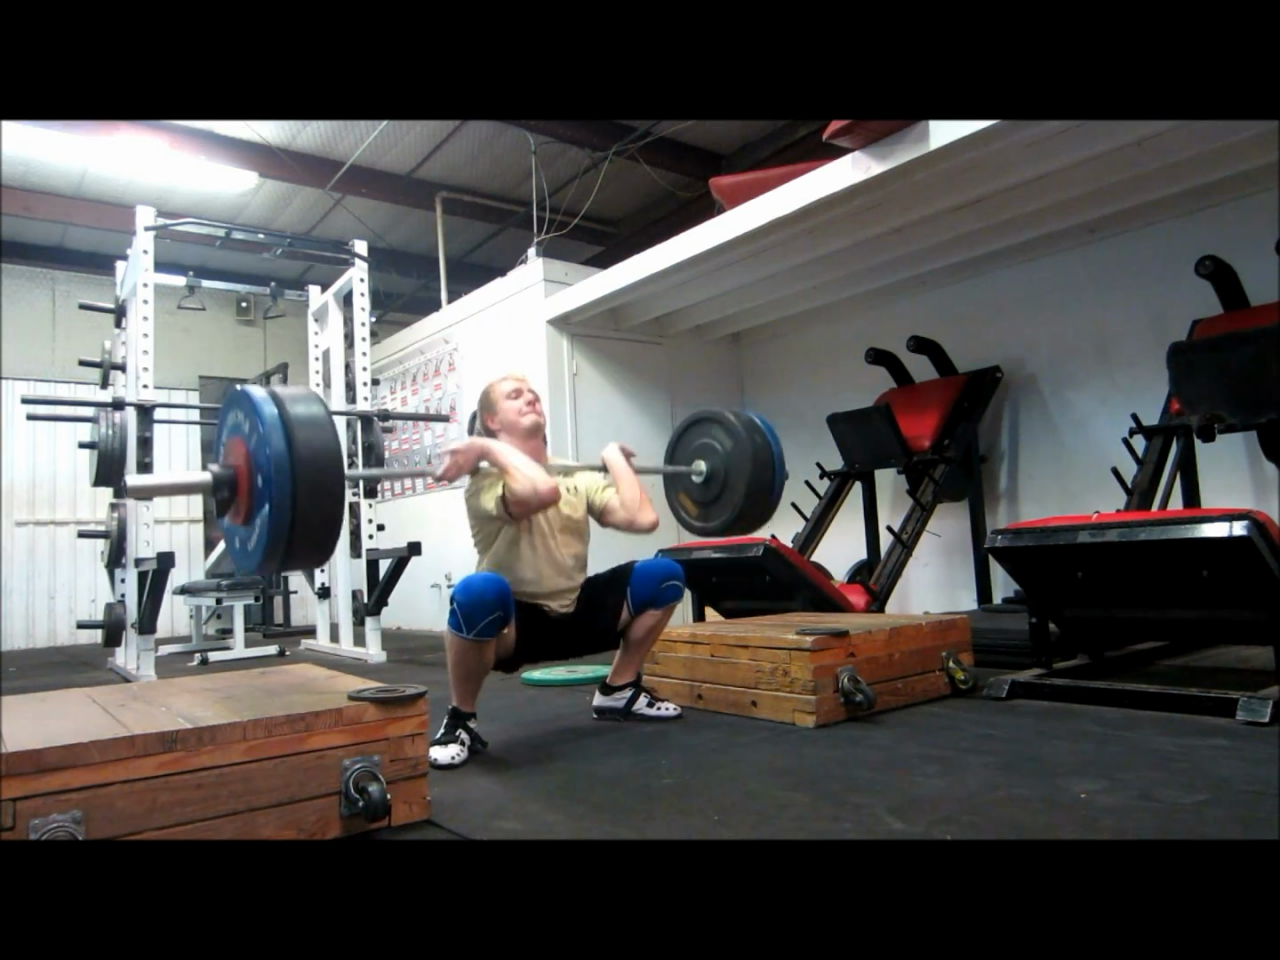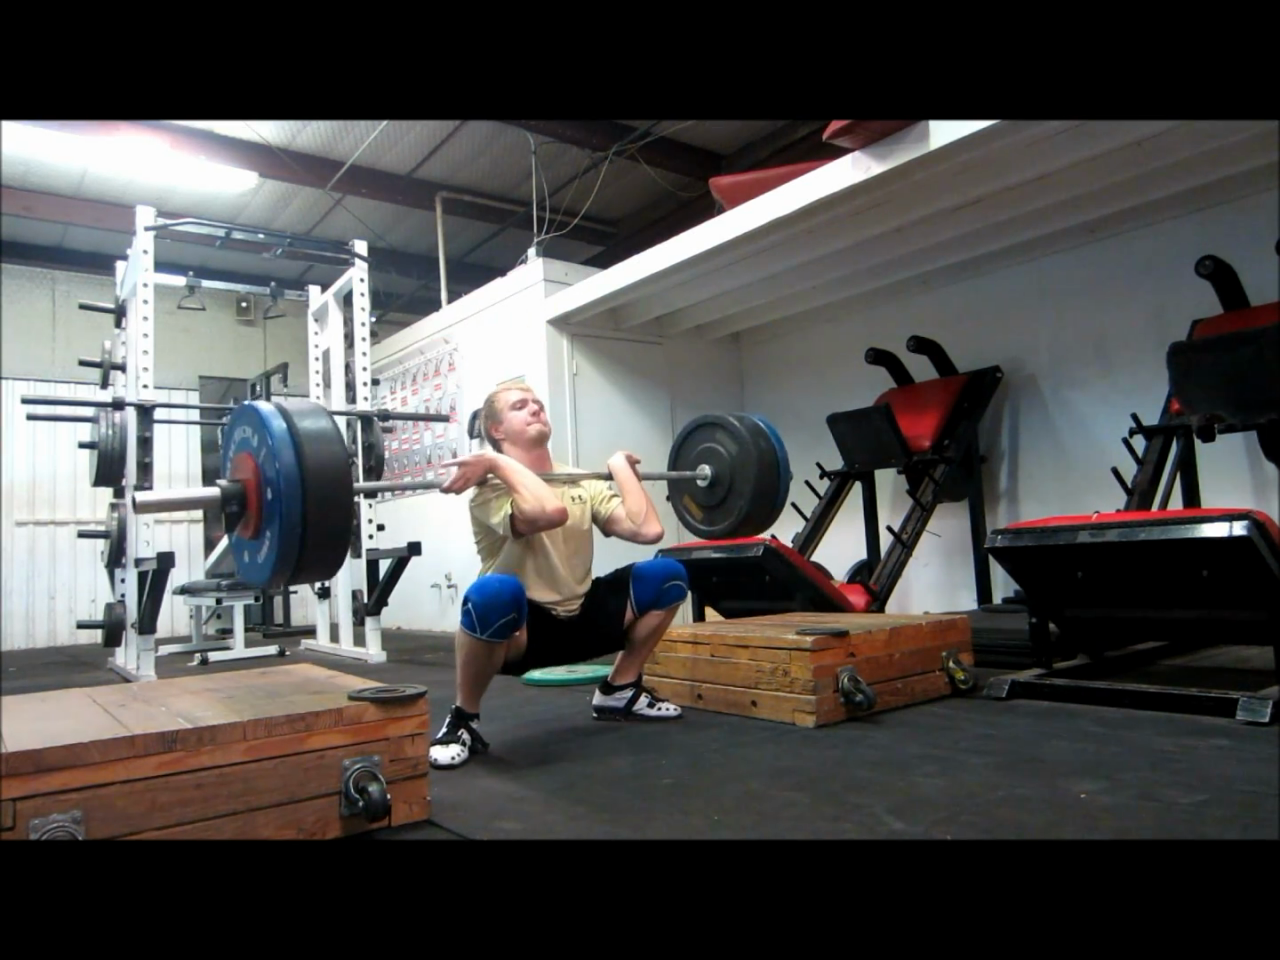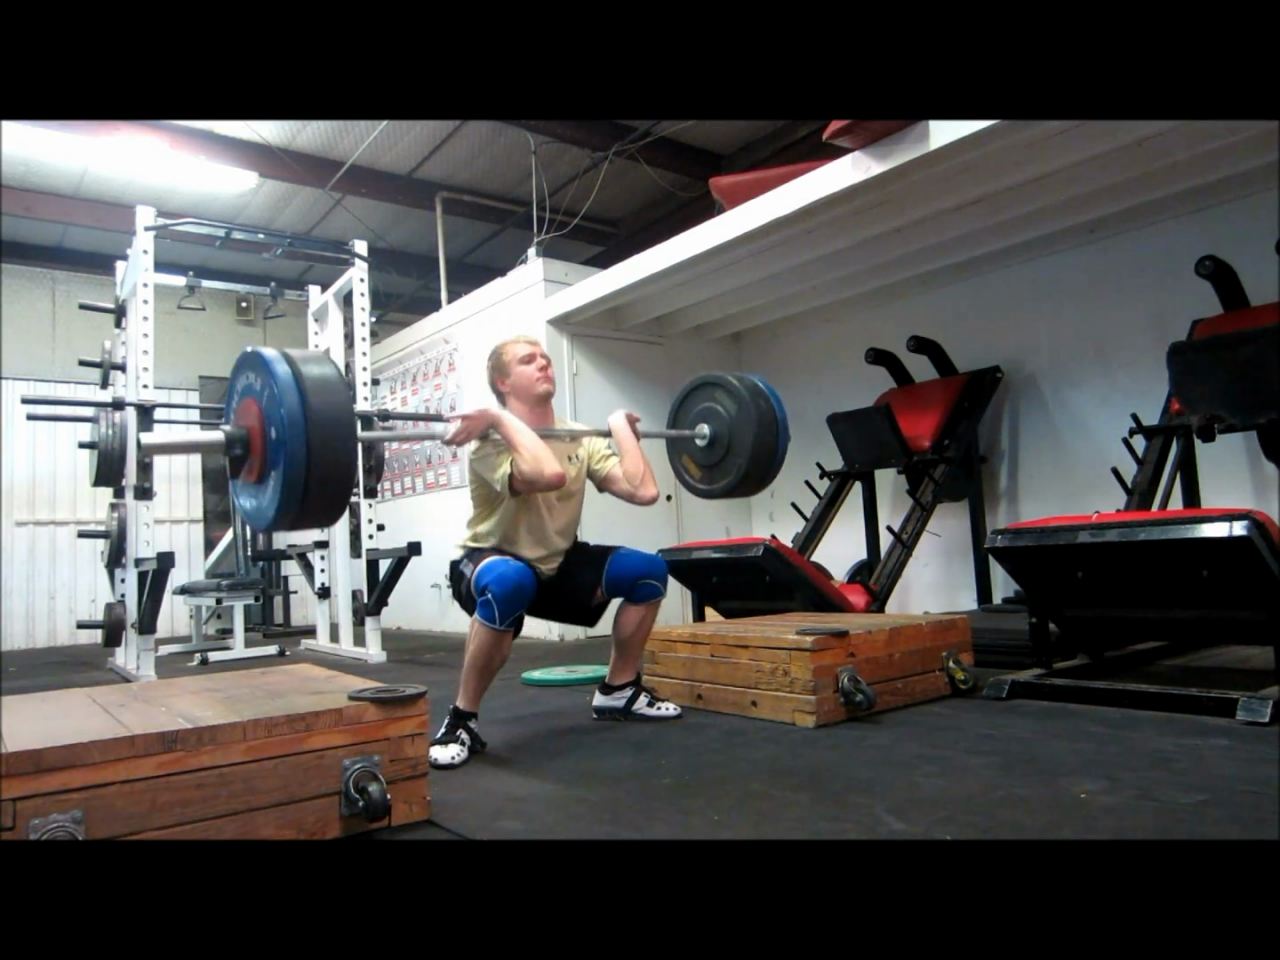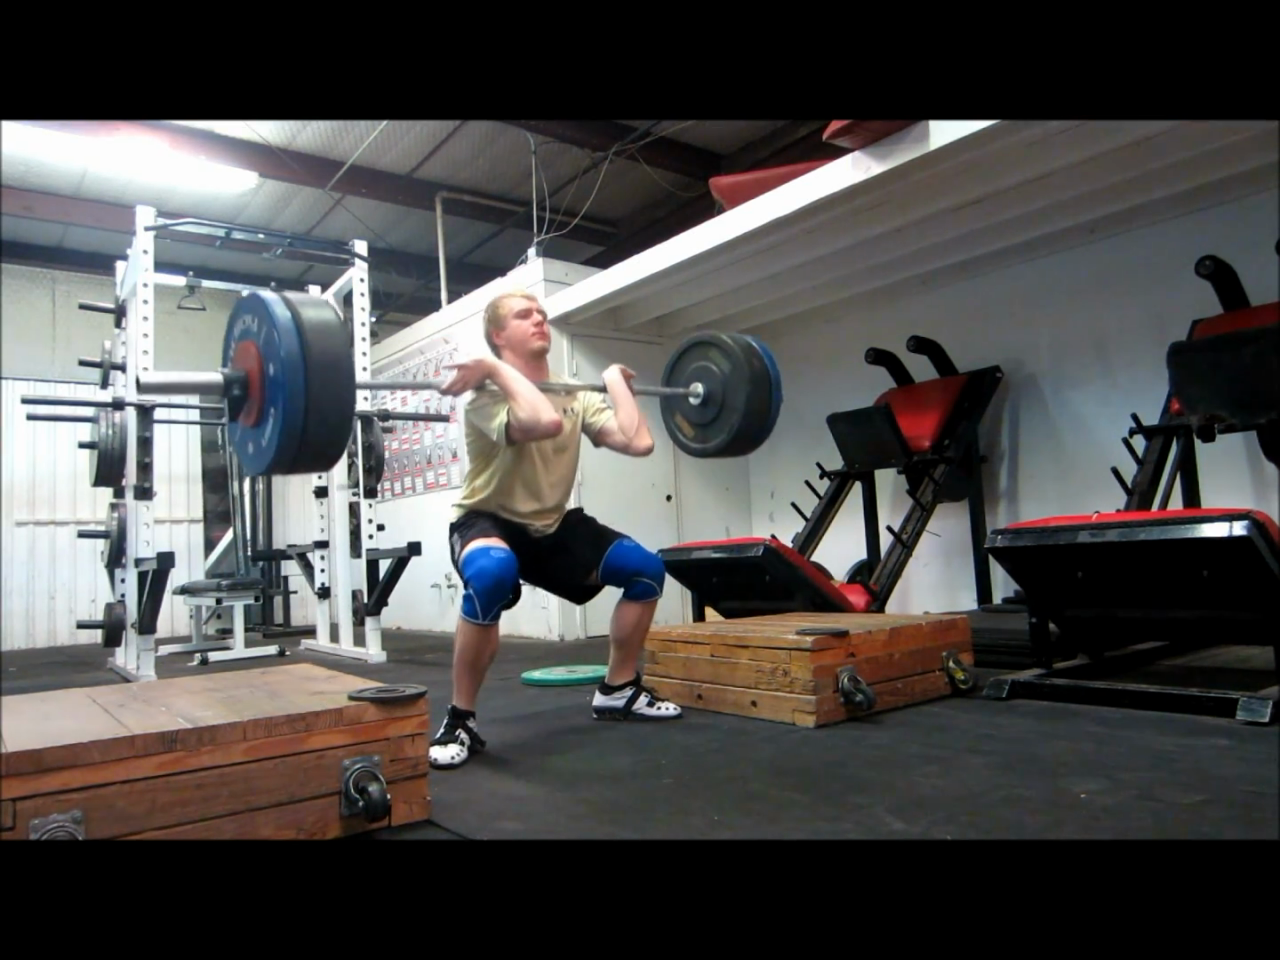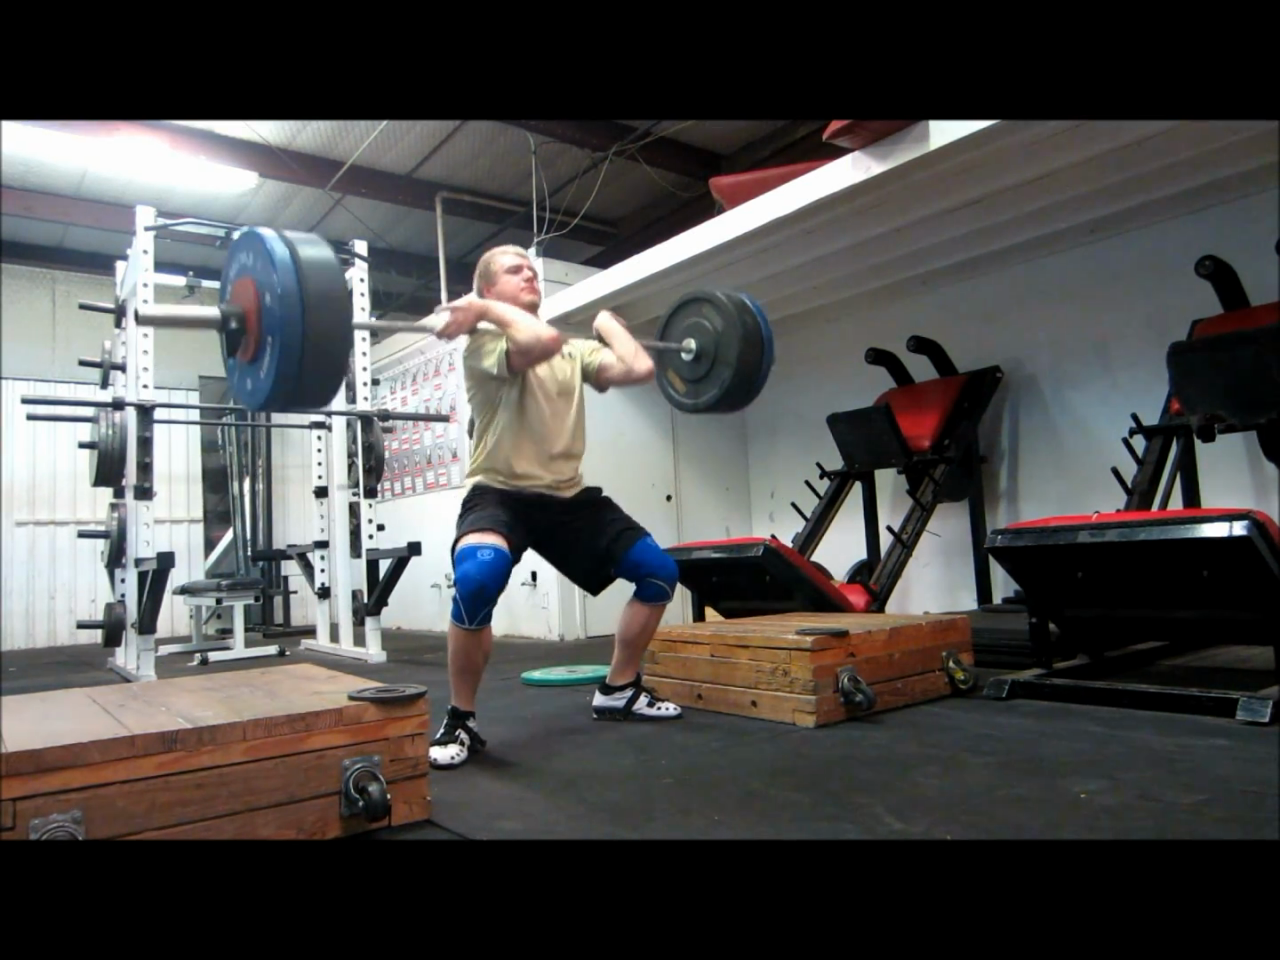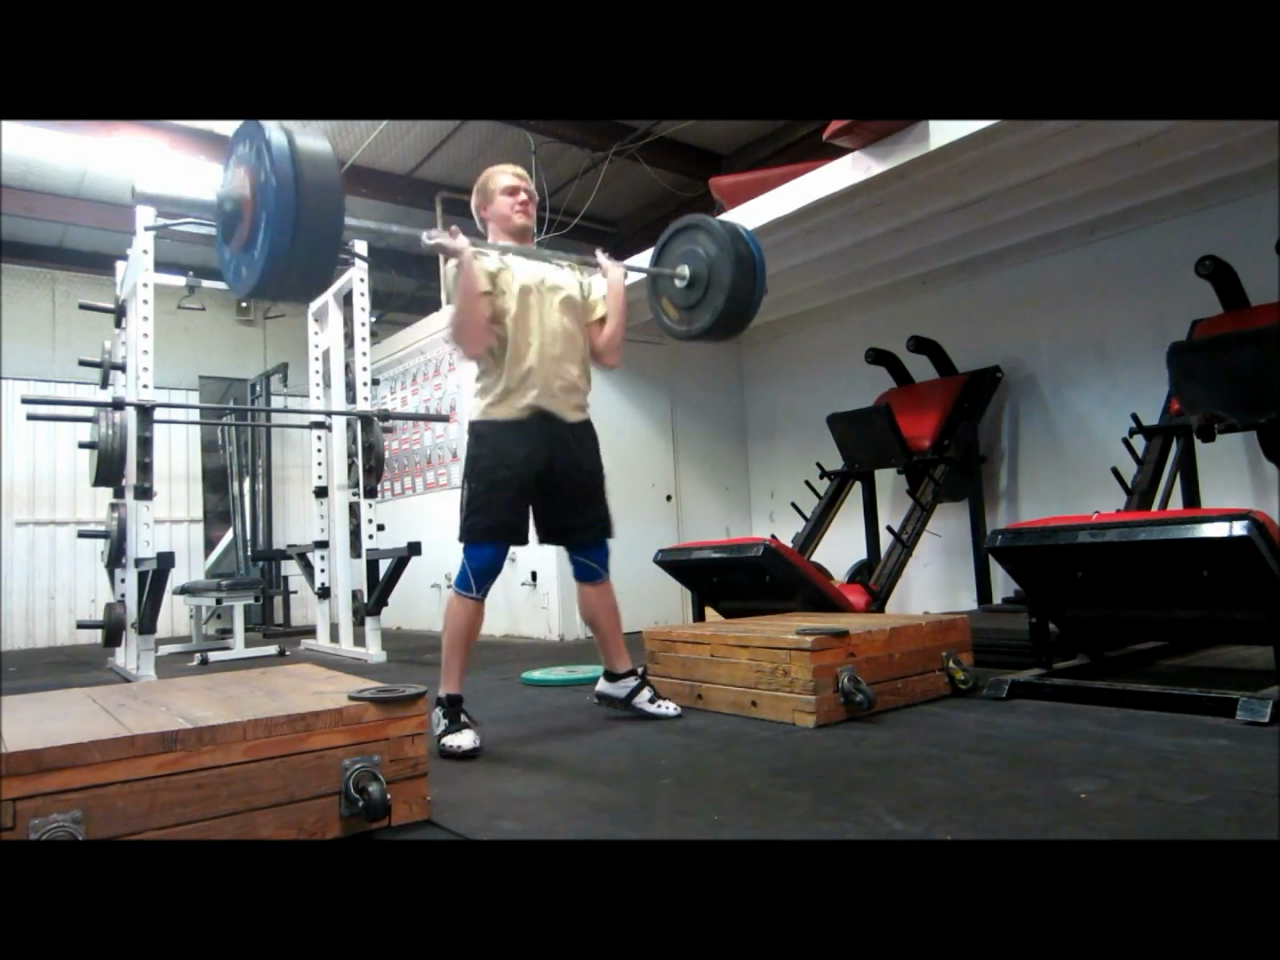
dt=0.3s
person 1, frame 1
left shoulder: (580, 477)
right shoulder: (488, 479)
left elbow: (644, 520)
right elbow: (542, 491)
left wrist: (615, 461)
right wrist: (490, 448)
left hip: (573, 611)
right hip: (510, 619)
left knee: (666, 576)
right knee: (478, 591)
left ankle: (618, 689)
right ankle: (460, 721)
person 1, frame 2
left shoulder: (585, 484)
right shoulder: (493, 492)
left elbow: (648, 530)
right elbow: (550, 512)
left wrist: (621, 468)
right wrist: (498, 460)
left hip: (577, 617)
right hip: (515, 625)
left knee: (669, 575)
right knee: (493, 592)
left ankle: (620, 690)
right ankle: (462, 722)
person 1, frame 3
left shoulder: (581, 439)
right shoulder: (495, 443)
left elbow: (644, 491)
right elbow: (548, 474)
left wrist: (621, 428)
right wrist: (500, 417)
left hip: (556, 563)
right hip: (492, 560)
left knee: (648, 571)
right knee: (511, 583)
left ankle: (619, 690)
right ankle: (461, 721)
person 1, frame 4
left shoulder: (577, 396)
right shoulder: (489, 397)
left elbow: (639, 443)
right elbow: (545, 422)
left wrist: (616, 381)
right wrist: (495, 368)
left hip: (552, 526)
right hip: (488, 523)
left knee: (645, 569)
right knee: (492, 575)
left ankle: (619, 689)
right ankle: (460, 721)
person 1, frame 5
left shoulder: (575, 350)
right shoulder: (486, 345)
left elbow: (640, 368)
right elbow: (542, 341)
left wrist: (607, 325)
right wrist: (486, 309)
left hip: (569, 493)
right hip: (501, 493)
left knee: (659, 571)
right knee: (477, 582)
left ankle: (618, 690)
right ankle: (460, 722)
person 1, frame 6
left shoulder: (570, 276)
right shoulder: (483, 267)
left elbow: (607, 354)
right elbow: (474, 345)
left wrist: (615, 281)
right wrist: (463, 255)
left hip: (569, 427)
right hip: (504, 425)
left knee: (591, 559)
right knee: (481, 563)
left ankle: (621, 678)
right ankle: (450, 706)
